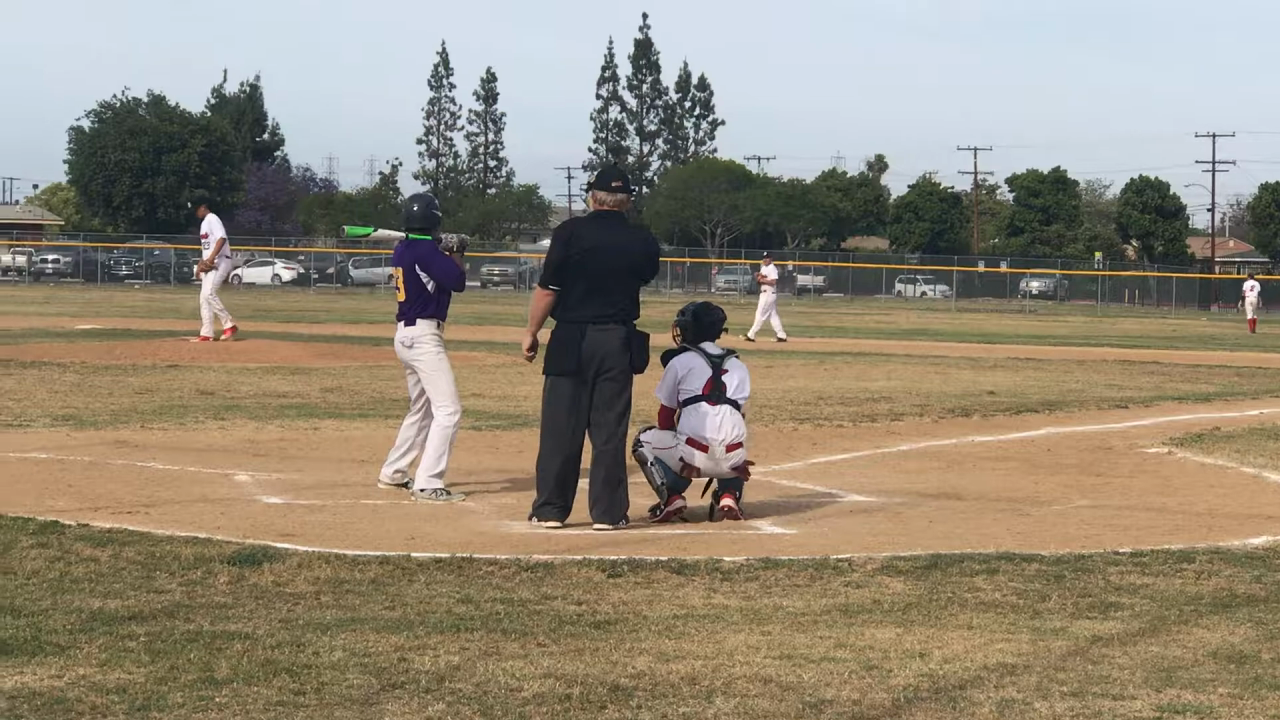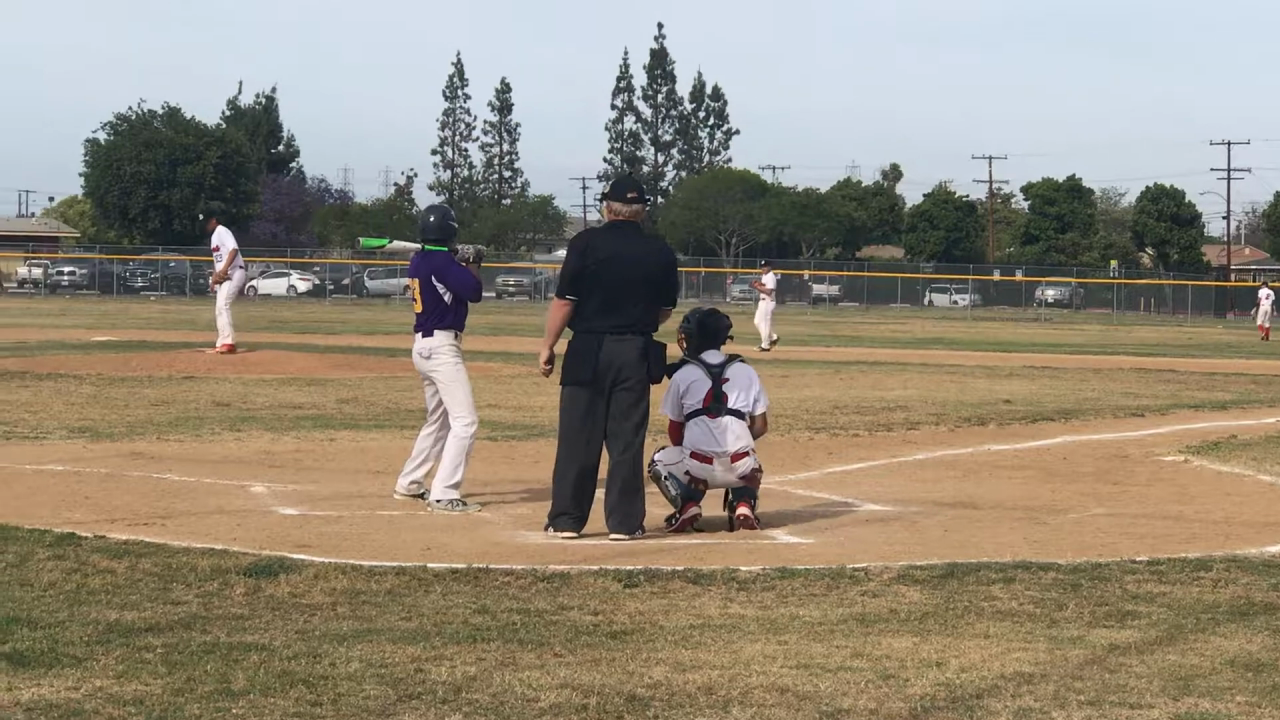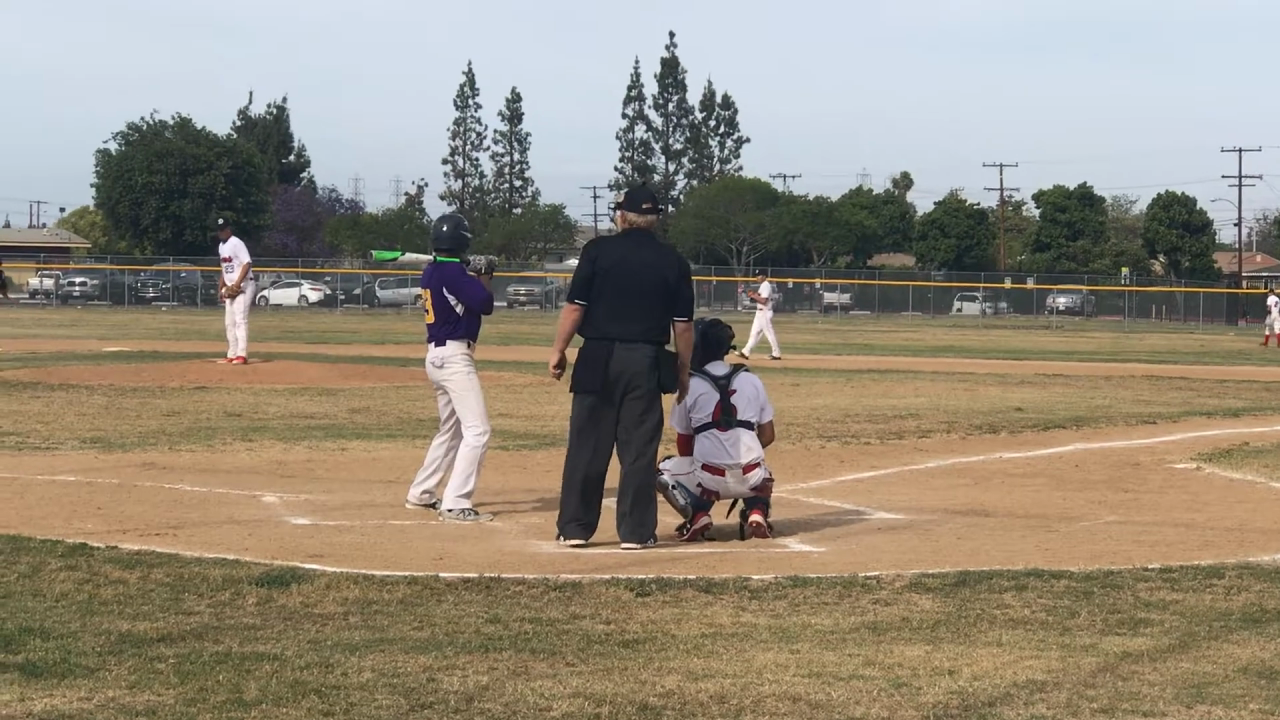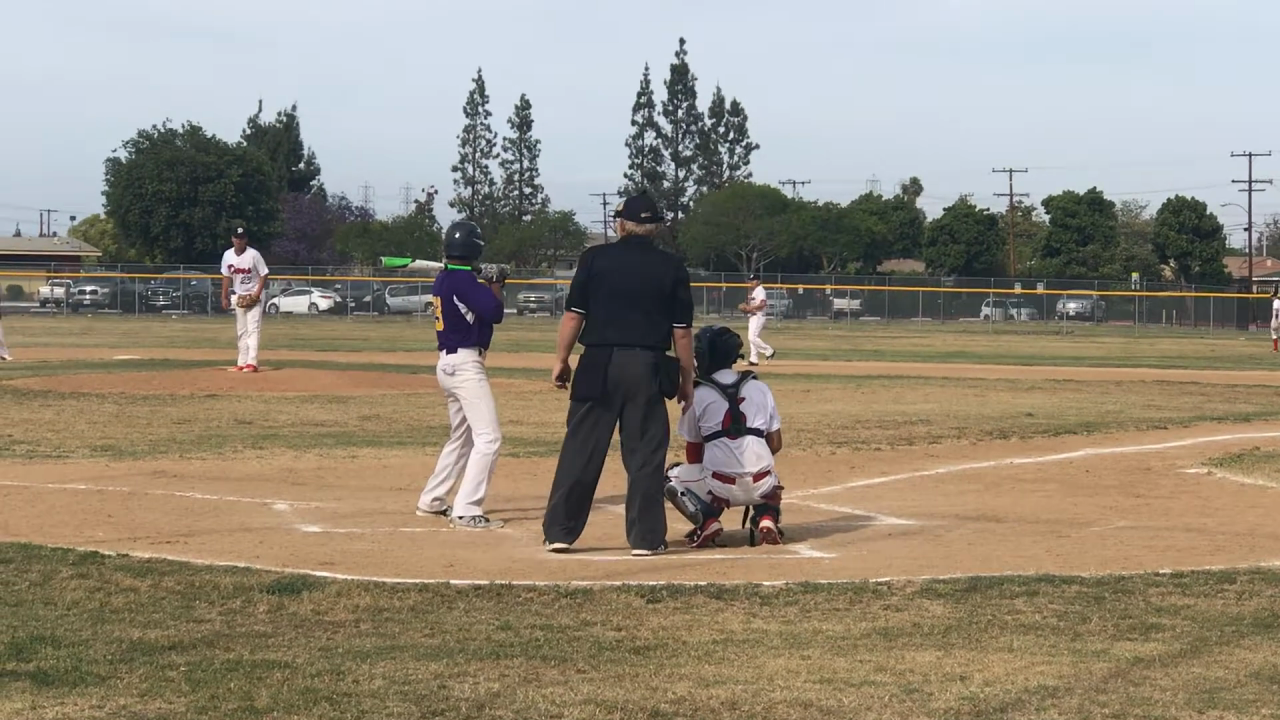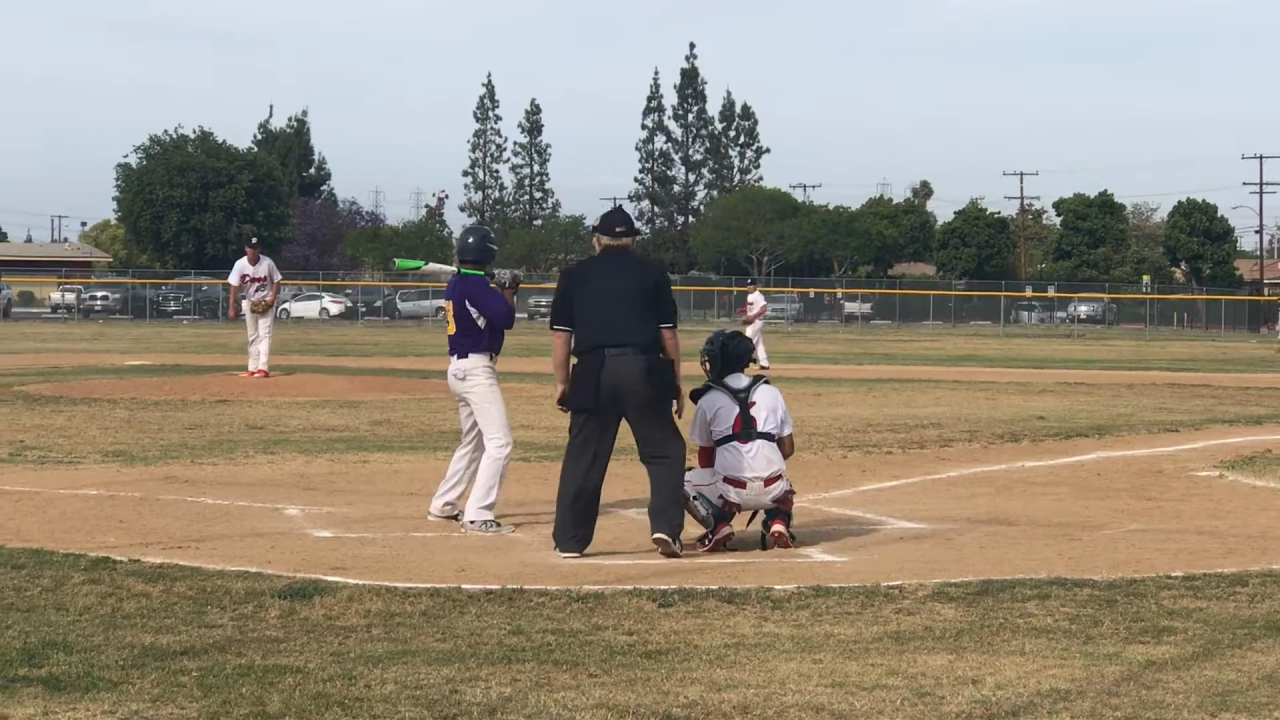
dt=0.3s
person 1, frame 1
left shoulder: (570, 232)
right shoulder: (644, 242)
left elbow: (547, 290)
left wrist: (531, 333)
left hip: (571, 340)
right hip: (618, 342)
left knee: (560, 426)
right knee: (610, 431)
left ankle: (550, 509)
right ankle: (608, 512)
person 1, frame 2
left shoulder: (586, 243)
right shoulder: (660, 252)
left elbow: (564, 301)
right elbow: (665, 309)
left wrist: (547, 346)
left hip: (588, 351)
right hip: (636, 353)
left knee: (577, 437)
right knee: (627, 441)
left ankle: (566, 519)
right ankle: (625, 522)
person 1, frame 3
left shoulder: (598, 249)
right shoulder: (673, 261)
left elbow: (574, 307)
right elbow: (682, 325)
left wrist: (558, 351)
right wrist: (683, 372)
left hip: (598, 358)
right hip: (647, 362)
left knee: (586, 447)
right knee: (639, 450)
left ankle: (573, 527)
right ankle: (636, 531)
person 1, frame 4
left shoulder: (596, 257)
right shoulder: (672, 267)
left elbow: (574, 315)
right elbow: (682, 331)
left wrist: (562, 360)
right wrist: (686, 379)
left hip: (599, 366)
right hip: (647, 368)
left knee: (581, 451)
right knee: (646, 456)
left ankle: (560, 531)
right ankle: (645, 537)
person 1, frame 5
left shoulder: (574, 274)
right shoulder: (652, 274)
left elbow: (561, 333)
right elbow: (667, 333)
left wrist: (562, 382)
right wrist: (675, 382)
left hip: (593, 372)
right hip: (642, 370)
left knee: (583, 459)
right knee: (664, 451)
left ankle: (568, 541)
right ankle: (667, 528)
person 2, frame 1
left shoulder: (402, 249)
right shoulder: (425, 249)
right elbow: (458, 282)
left wrist: (444, 252)
right wrist: (456, 253)
left hip: (408, 334)
right hip: (423, 336)
left knee: (421, 410)
right knee: (447, 410)
left ankle: (392, 473)
right ankle: (427, 484)
person 2, frame 2
left shoulder: (419, 260)
right shoulder: (442, 260)
right elbow: (474, 292)
left wrist: (460, 262)
right wrist: (472, 264)
left hip: (425, 345)
right hip: (441, 347)
left knee: (438, 421)
right knee: (465, 421)
left ankle: (408, 484)
right ankle: (444, 495)
person 2, frame 3
left shoulder: (431, 271)
right shoulder: (453, 271)
right elbow: (485, 304)
left wrist: (475, 276)
right wrist: (484, 276)
left hip: (438, 355)
right hip: (454, 357)
left knee: (451, 431)
right knee: (477, 430)
left ankle: (420, 493)
right ankle: (455, 505)
person 2, frame 4
left shoulder: (443, 278)
right shoulder: (463, 279)
right elbow: (495, 313)
left wrist: (485, 283)
right wrist: (495, 284)
left hip: (450, 363)
right hip: (465, 364)
left knee: (462, 438)
right knee: (488, 438)
left ankle: (431, 501)
right ankle: (466, 511)
person 2, frame 5
left shoulder: (456, 283)
right shoulder: (475, 284)
right elbow: (506, 319)
left wrist: (500, 290)
right wrist: (508, 291)
left hip: (461, 367)
right hip: (476, 369)
left knee: (473, 442)
right knee: (499, 442)
left ankle: (443, 505)
right ankle: (477, 516)
person 3, frame 1
left shoulder: (680, 361)
right shoulder: (739, 366)
left elbow: (665, 418)
left wrist: (676, 444)
left hip: (692, 455)
right hip: (731, 459)
left knee: (645, 441)
left ankle: (671, 497)
right ankle: (730, 496)
person 3, frame 2
left shoulder: (683, 374)
right shoulder: (747, 372)
left elbow: (675, 431)
right elbow: (760, 427)
left hip: (699, 467)
right hip: (740, 468)
left knee: (660, 460)
left ankle: (686, 504)
right ankle: (744, 504)
person 3, frame 3
left shoulder: (690, 387)
right shoulder: (752, 380)
left elbow: (684, 444)
right elbow: (767, 436)
left wrist: (695, 466)
left hip: (710, 479)
right hip: (750, 478)
left knee: (665, 470)
left ankle: (696, 515)
right ankle: (756, 512)
person 3, frame 4
left shoulder: (698, 395)
right shoulder: (760, 388)
left elbow: (693, 453)
right elbow: (775, 444)
left wrist: (706, 472)
left hip: (720, 488)
right hip: (760, 486)
left knee: (673, 477)
left ankle: (706, 521)
right ankle: (767, 518)
person 3, frame 5
left shoulder: (708, 400)
right shoulder: (772, 392)
left elbow: (705, 458)
right elbow: (787, 448)
left hip: (731, 491)
right hip: (771, 490)
left knee: (686, 481)
left ankle: (718, 525)
right ankle: (778, 523)
